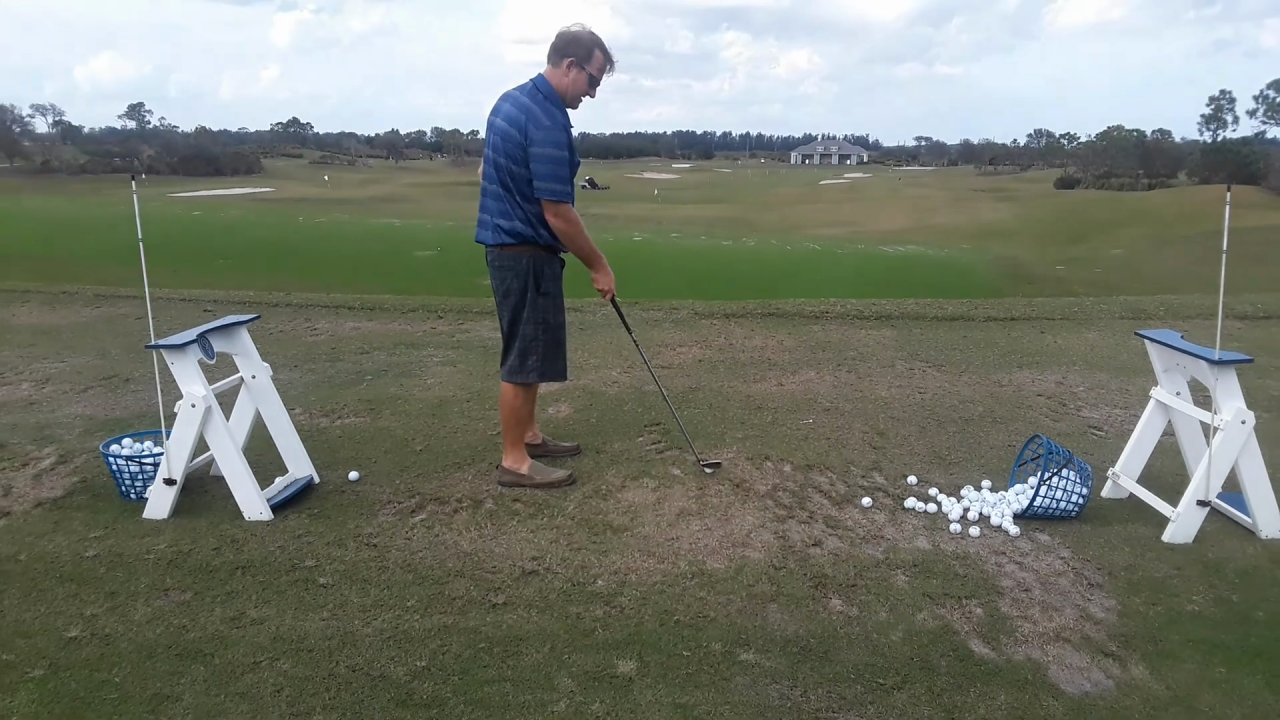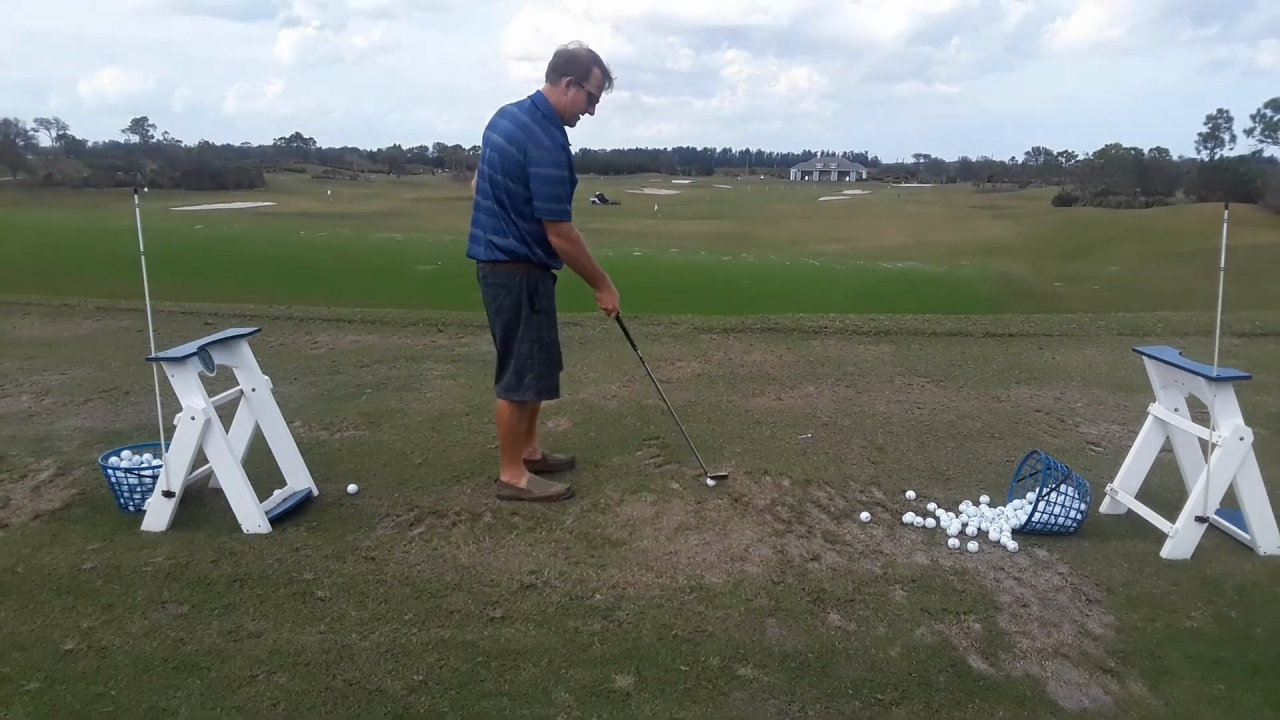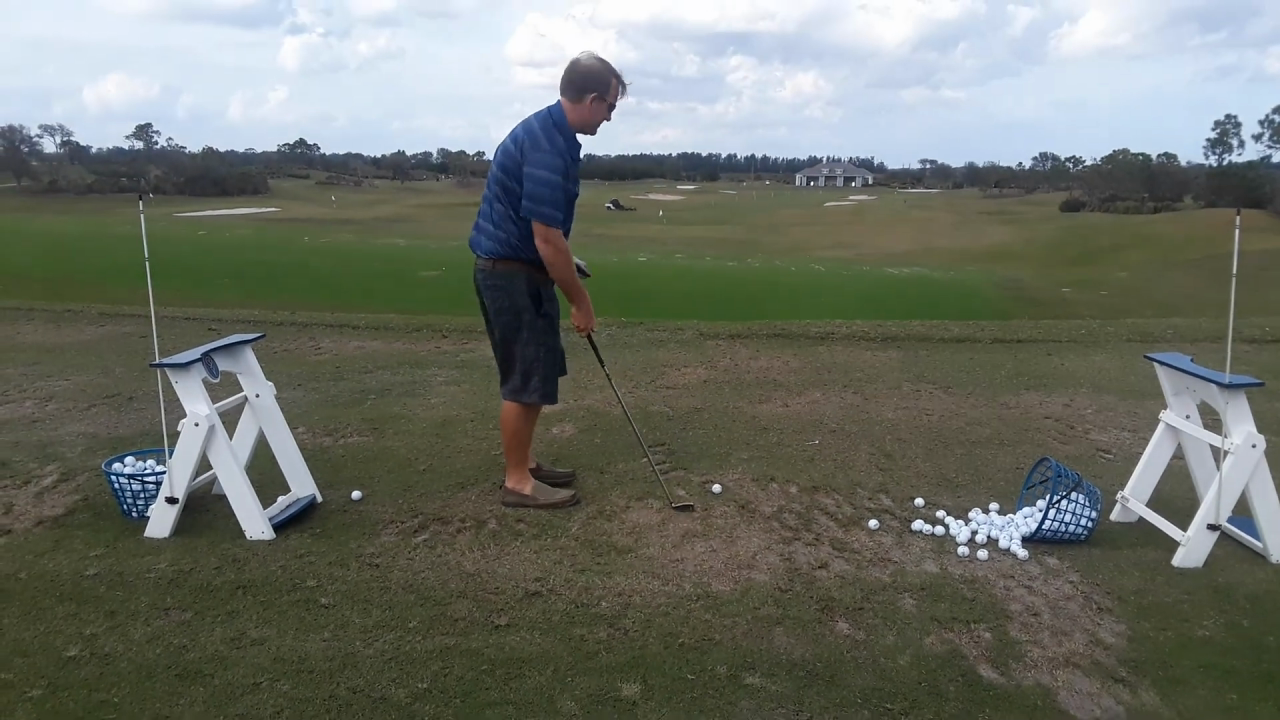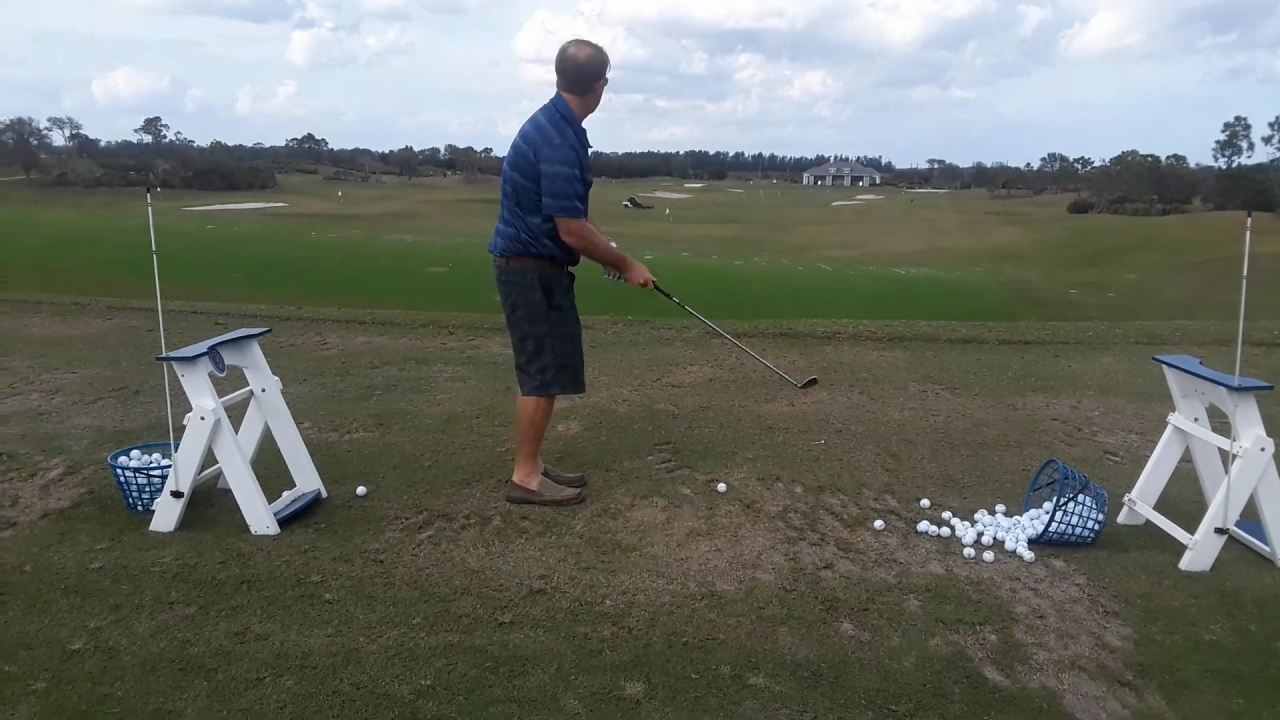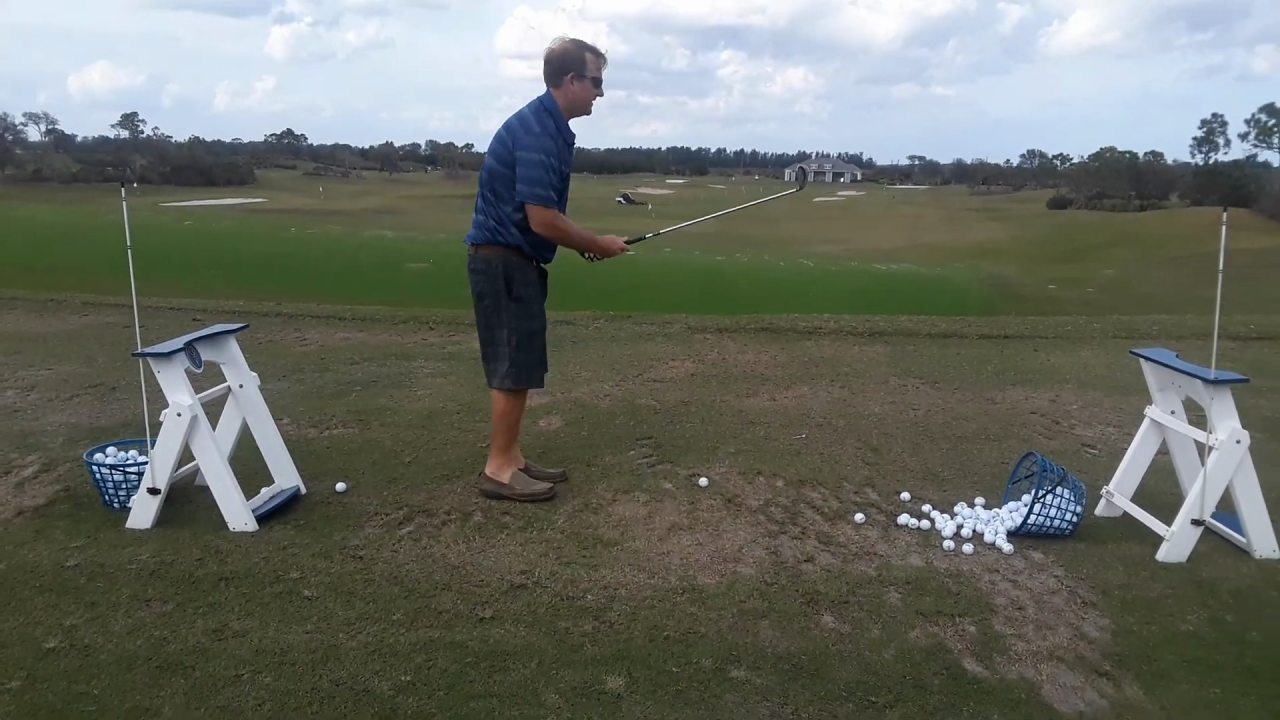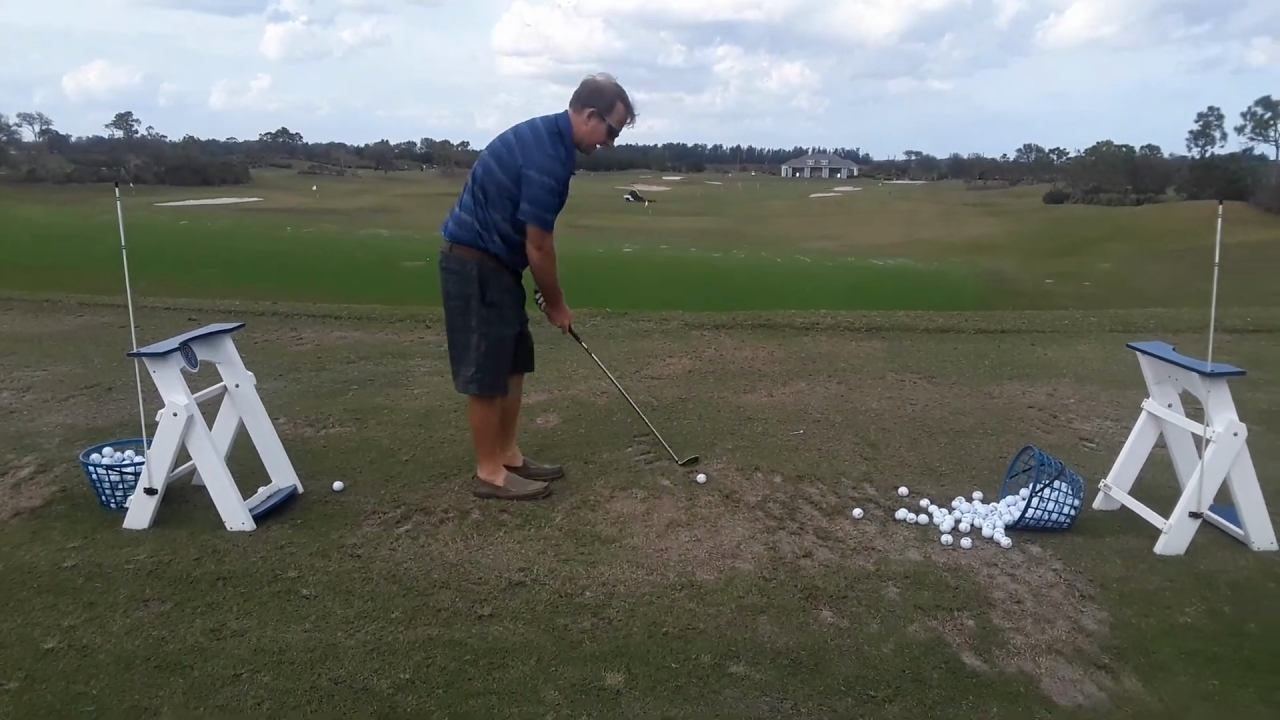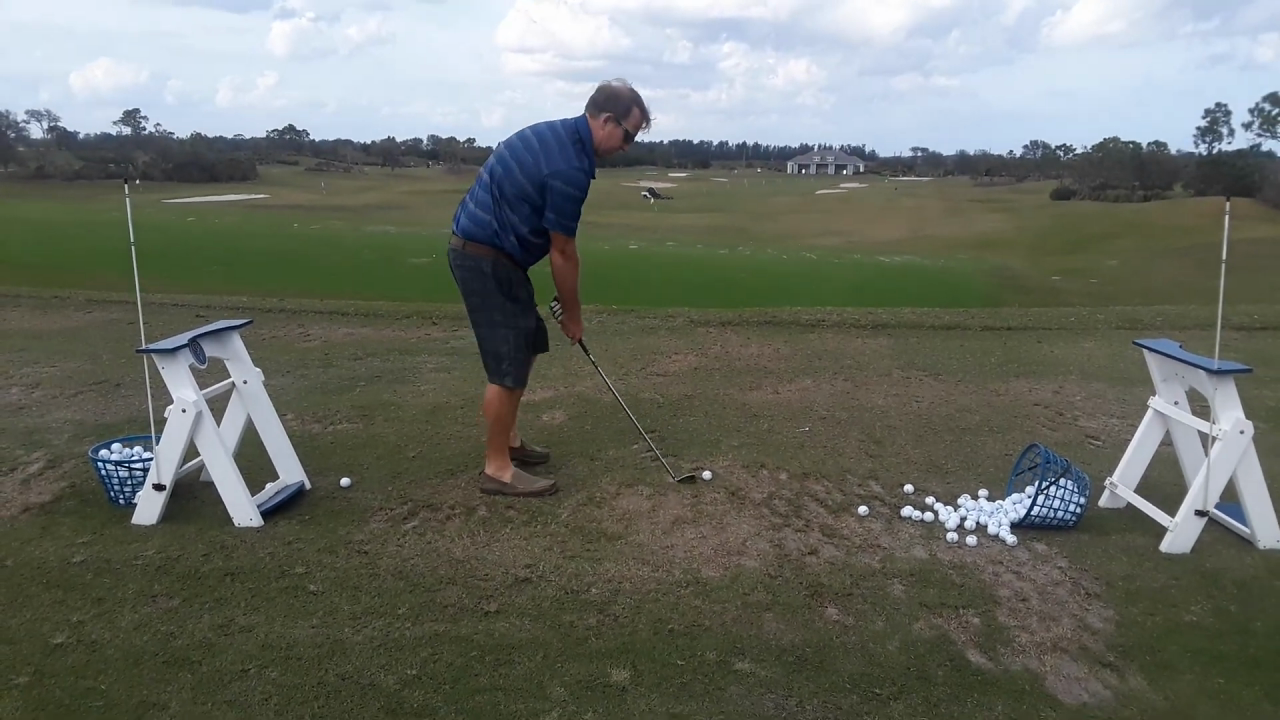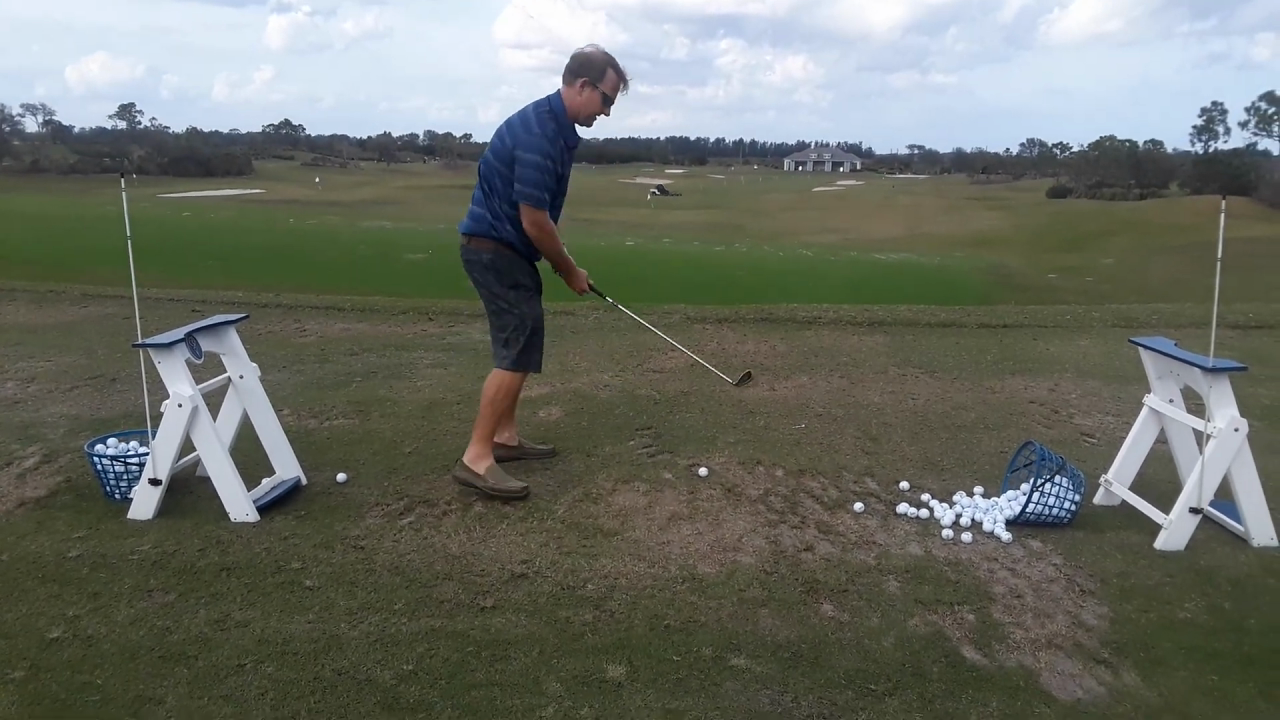
dt=0.5s
person 1, frame 1
left shoulder: (512, 100)
right shoulder: (547, 121)
left elbow: (490, 173)
right elbow: (557, 212)
right wrist: (598, 266)
left hip: (509, 243)
right hip: (526, 252)
left knee: (529, 351)
right knee: (525, 356)
left ankle: (529, 436)
right ankle: (513, 461)
person 1, frame 2
left shoulder: (506, 115)
right shoulder: (546, 142)
left elbow: (479, 185)
right elbow: (560, 234)
right wrist: (602, 285)
left hip: (499, 260)
right hip: (519, 271)
left knee: (533, 364)
right knee: (520, 373)
left ankle: (528, 450)
right ankle: (512, 475)
person 1, frame 3
left shoulder: (545, 128)
right shoulder: (549, 148)
right elbow: (547, 239)
left wrist: (567, 261)
right wrist: (580, 302)
left hip: (513, 267)
right hip: (513, 273)
left knee: (538, 371)
right knee: (526, 378)
left ankle: (523, 461)
right ankle: (517, 481)
person 1, frame 4
left shoulder: (552, 124)
right shoulder: (559, 140)
right elbow: (572, 231)
left wrist: (609, 245)
right wrist: (626, 265)
left hip: (531, 265)
right hip: (534, 270)
left knee: (542, 373)
right knee: (545, 374)
left ankle: (532, 464)
right ankle: (525, 477)
person 1, frame 5
left shoulder: (549, 125)
right shoulder: (537, 132)
right elbow: (543, 219)
left wrist: (586, 241)
right wrist: (597, 244)
left hip: (516, 262)
right hip: (503, 263)
left knee: (520, 367)
right knee: (513, 368)
left ankle: (512, 459)
right ankle: (497, 470)
person 1, frame 6
left shoulder: (546, 135)
right shoulder: (548, 155)
right elbow: (539, 247)
left wrist: (548, 297)
right wrist: (555, 305)
left hip: (492, 262)
right hip: (477, 265)
left knee: (512, 365)
right knee: (486, 372)
left ankle: (508, 455)
right ankle: (489, 473)
person 1, frame 7
left shoulder: (559, 135)
right shoulder: (569, 165)
right elbow: (563, 252)
right wrist: (572, 314)
left hip: (488, 250)
right hip: (486, 257)
left knee: (525, 345)
right knee: (508, 359)
left ankle: (508, 441)
right ankle: (497, 468)
person 1, frame 8
left shoulder: (558, 125)
right shoulder: (538, 134)
right elbow: (535, 223)
left wrist: (561, 261)
right wrist: (570, 272)
left hip: (507, 247)
right hip: (493, 249)
left knee: (519, 343)
right knee: (519, 349)
left ankle: (504, 436)
right ankle: (476, 458)
